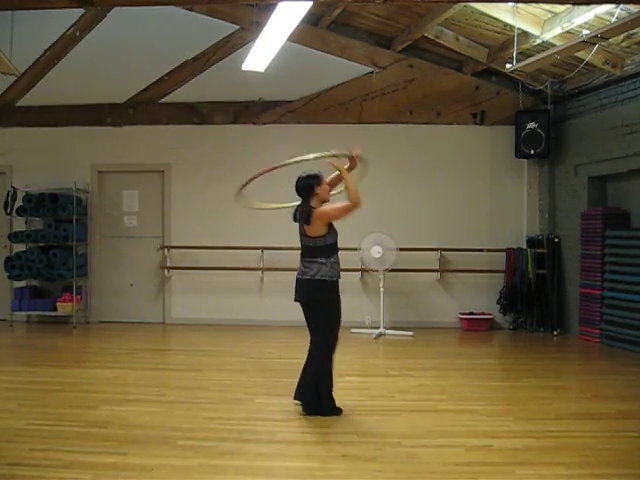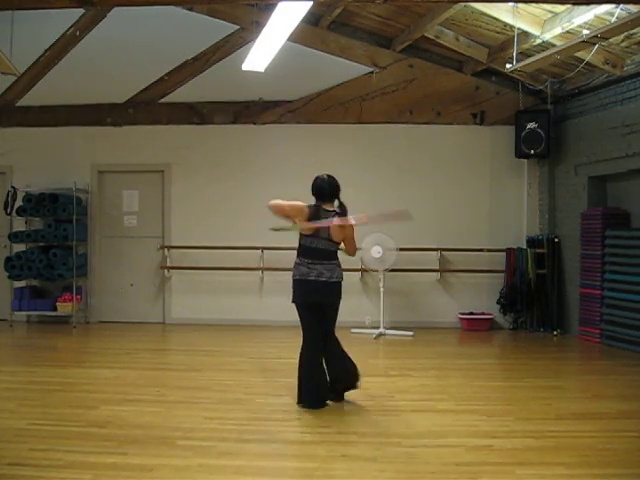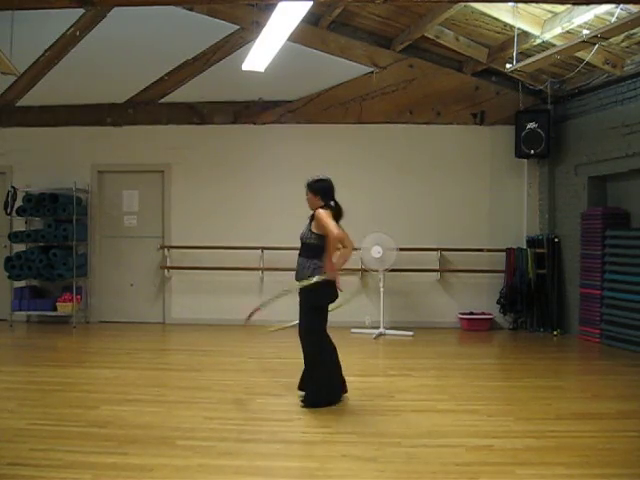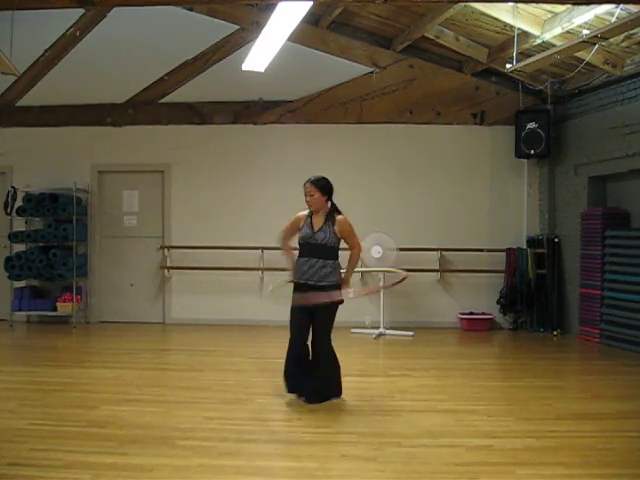
dt=0.3s
person 1, frame 1
left shoulder: (310, 209)
right shoulder: (319, 213)
left elbow: (336, 182)
right elbow: (355, 202)
left wrist: (349, 166)
right wrist: (344, 170)
left hip: (308, 283)
right hip: (321, 285)
left knee: (319, 341)
right knee: (325, 343)
left ankle: (310, 396)
right ankle: (317, 403)
person 1, frame 2
left shoulder: (304, 212)
right shoulder: (343, 222)
left elbow: (273, 205)
right elbow: (352, 250)
left wrist: (296, 216)
left hip: (304, 284)
right hip: (331, 285)
left knee: (311, 339)
right knee: (326, 336)
left ankle: (312, 395)
right ankle: (337, 387)
person 1, frame 3
left shoulder: (322, 214)
right shoulder: (326, 216)
left elbow: (336, 235)
right elbow: (348, 247)
left wrist: (330, 265)
right wrist: (334, 269)
left hip: (315, 286)
right hip: (319, 285)
left knee: (312, 338)
right knee: (315, 336)
left ankle: (322, 394)
right ankle: (330, 388)
person 1, frame 4
left shoulder: (340, 221)
right shoulder: (301, 218)
left elbow: (355, 247)
right elbow: (285, 236)
left wrist: (347, 275)
right wrist: (291, 262)
left hip: (328, 287)
right hip: (303, 286)
left knee: (321, 339)
right knee: (297, 336)
left ankle: (322, 388)
right ankle: (300, 383)
